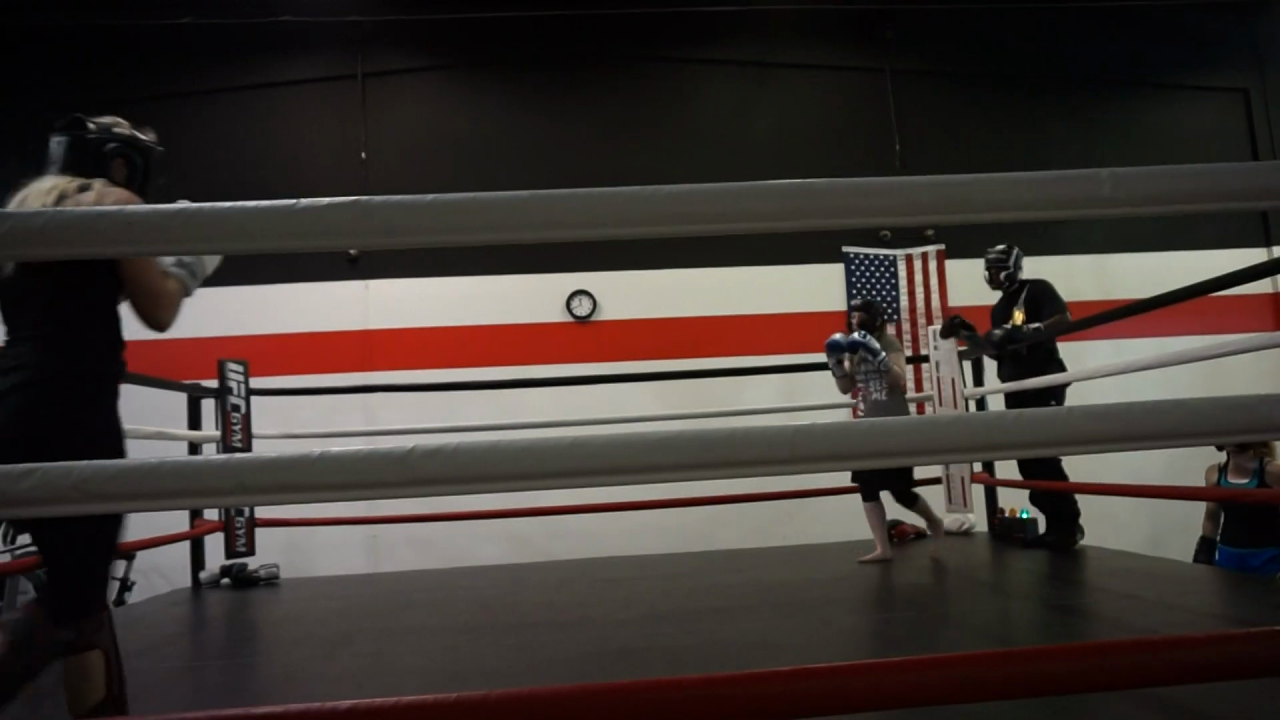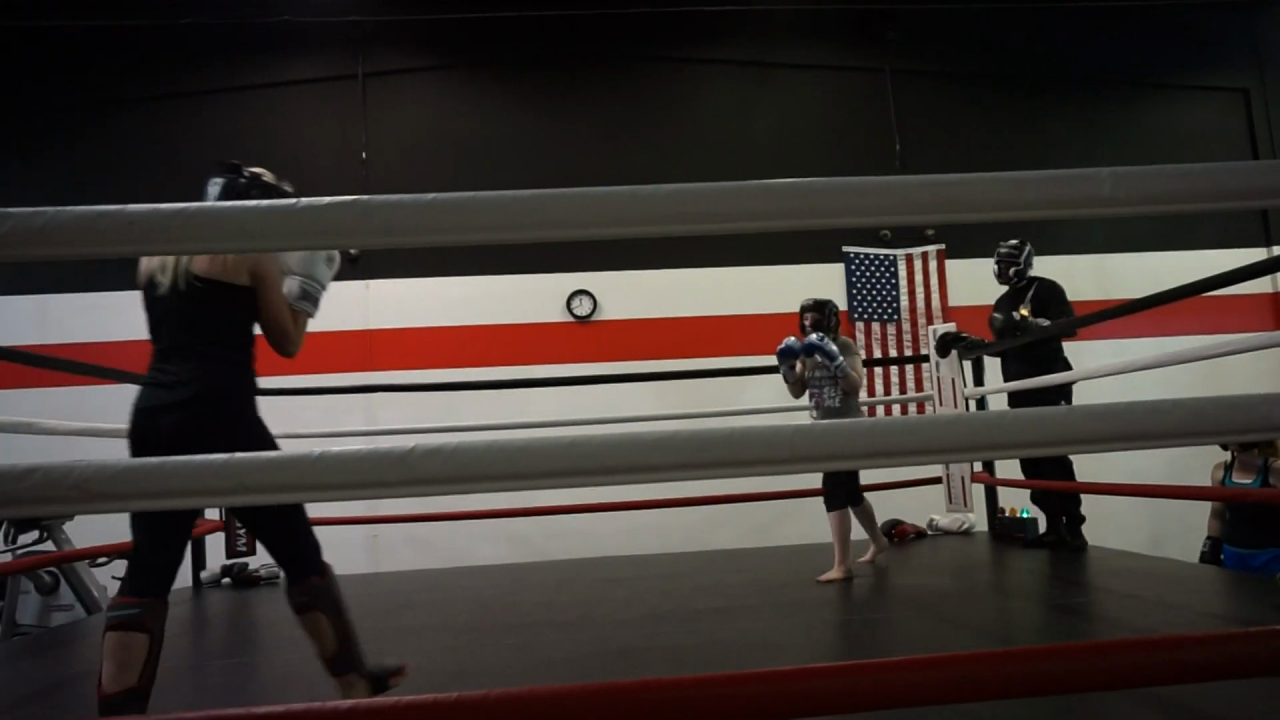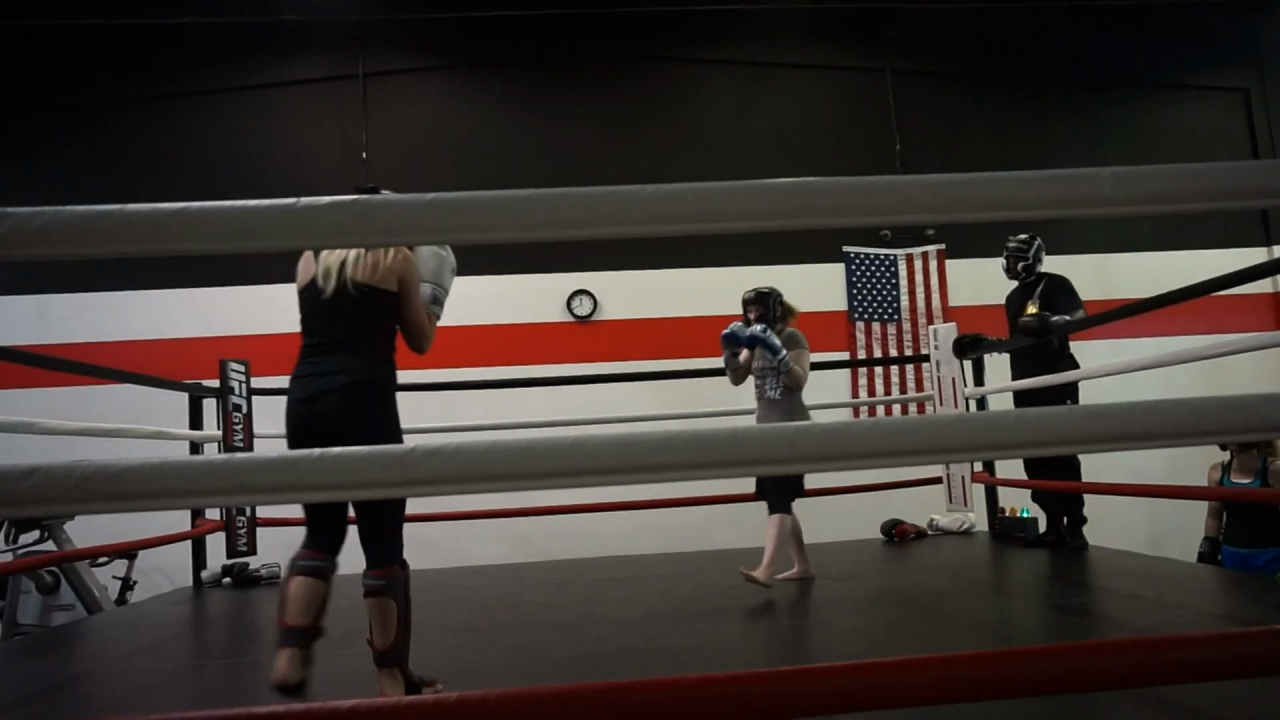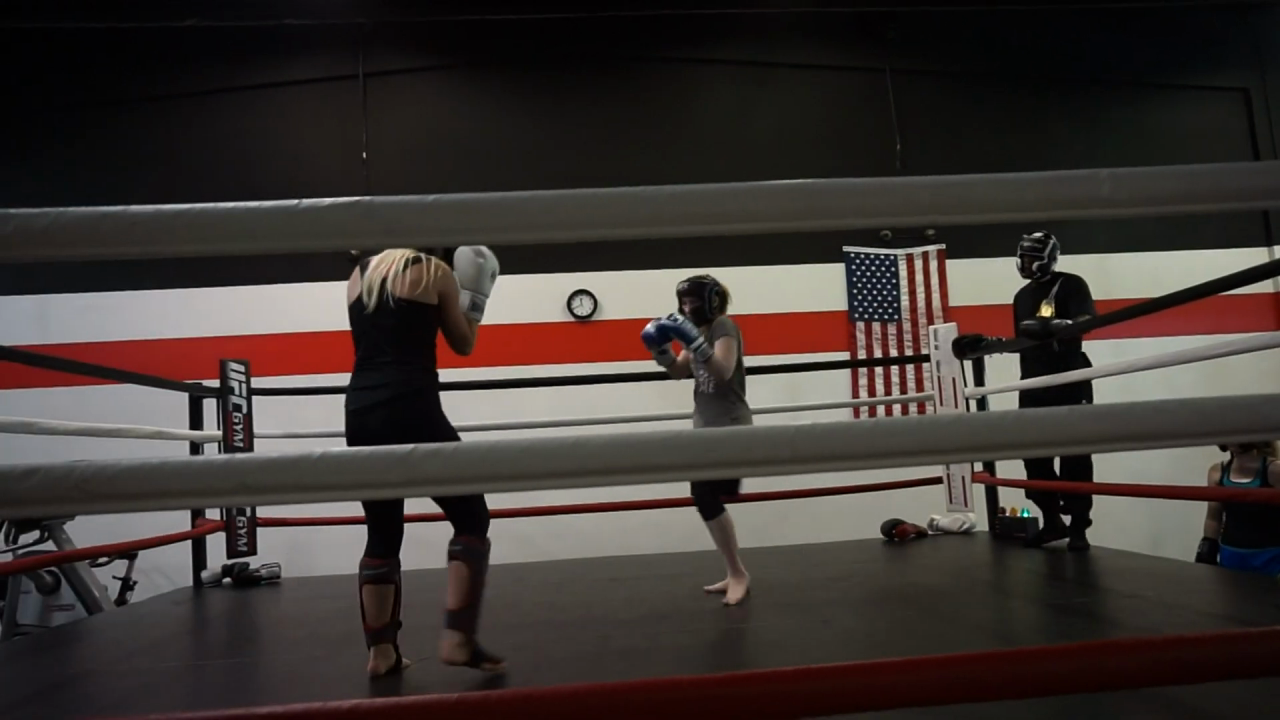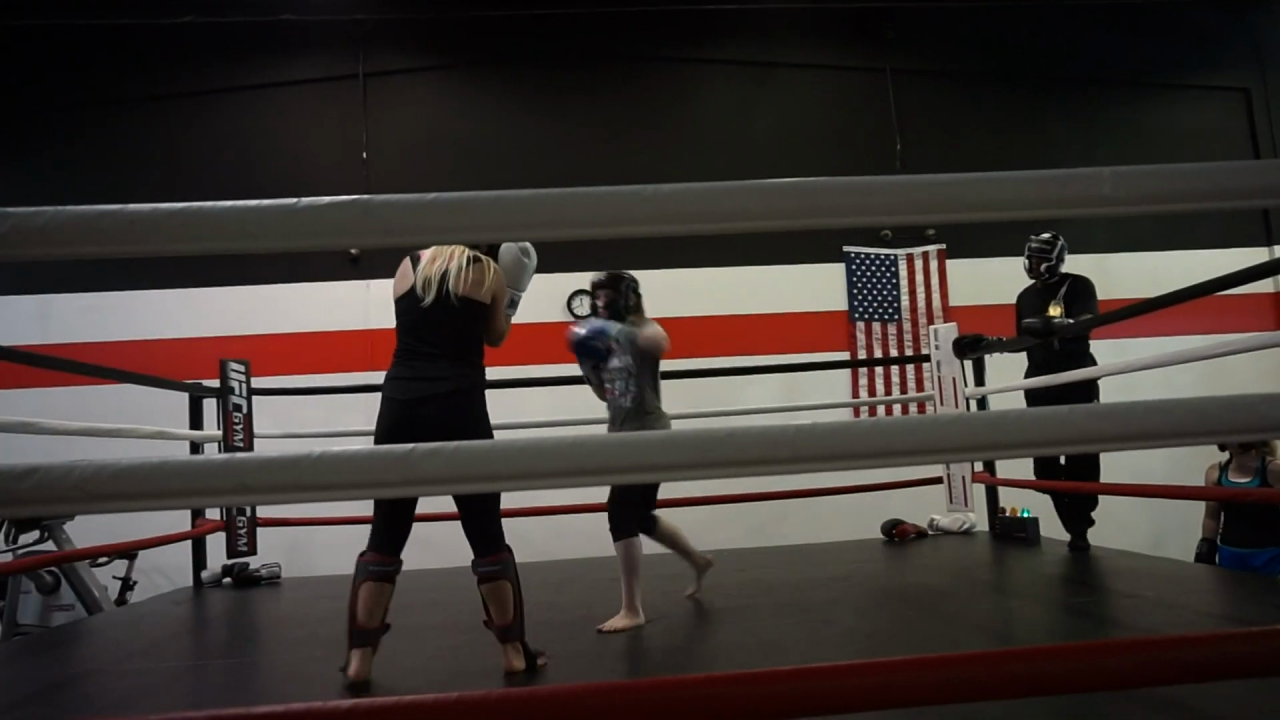
dt=0.4s
person 1, frame 1
right shoulder: (115, 202)
right elbow: (158, 313)
right wrist: (183, 266)
right hip: (72, 406)
left knee: (79, 580)
right knee: (76, 588)
person 1, frame 2
left shoulder: (156, 252)
right shoulder: (252, 246)
right elbow: (286, 342)
right wrist: (306, 284)
left hip: (153, 416)
right hip: (220, 415)
left knee: (147, 573)
right knee: (298, 554)
person 1, frame 3
left shoulder: (310, 256)
right shoulder: (398, 257)
right elbow: (418, 339)
right wrist: (432, 293)
left hip: (306, 399)
right hip: (367, 405)
left knee: (319, 537)
right knee: (382, 546)
left ankle: (290, 657)
right ankle: (391, 677)
person 1, frame 4
left shoulder: (360, 273)
right shoulder: (437, 272)
right elbow: (463, 344)
right wrist: (472, 301)
left hip: (361, 413)
right hip: (410, 409)
left knee: (382, 536)
right knee: (471, 521)
left ankle: (380, 651)
right ankle: (457, 639)
person 1, frame 5
left shoulder: (408, 266)
right shoulder: (490, 271)
right wrist: (510, 294)
left hip: (401, 405)
right hip: (458, 408)
left knee: (385, 537)
right knee: (487, 535)
left ankle: (359, 658)
right ankle: (514, 651)
person 2, frame 1
left shoulder: (1038, 290)
right shoulder: (999, 308)
left elbow: (1064, 320)
left wrist: (1020, 332)
left hip: (1045, 384)
right hip: (1016, 391)
left knee: (1045, 454)
right knee: (1028, 460)
left ankle: (1070, 522)
right ankle: (1053, 526)
person 2, frame 2
left shoulder: (1046, 290)
right shoulder: (1003, 302)
left elbow: (1069, 328)
left wrist: (1022, 323)
left hip: (1053, 386)
right hip: (1020, 391)
left knee: (1056, 456)
right knee: (1031, 461)
left ankle: (1072, 526)
right ankle: (1055, 526)
person 2, frame 3
left shoulder: (1055, 285)
right shoulder: (1013, 298)
left elbow: (1079, 318)
left wrist: (1049, 322)
left hip: (1057, 382)
right hip: (1026, 386)
left knee: (1061, 454)
right knee: (1036, 458)
left ankle: (1075, 527)
right ankle: (1055, 526)
person 2, frame 4
left shoulder: (1071, 285)
right shoulder: (1022, 296)
left elbow: (1086, 322)
left wrist: (1050, 325)
left hip: (1070, 382)
right hip: (1034, 385)
left knee: (1074, 457)
right knee: (1034, 456)
left ankle: (1078, 528)
right ankle: (1052, 521)
person 2, frame 5
left shoulder: (1078, 285)
right shoulder: (1025, 297)
left elbow: (1087, 321)
left wrist: (1052, 324)
left hip: (1077, 382)
right hip: (1040, 383)
left knee: (1081, 457)
right knee: (1045, 455)
left ankle: (1080, 527)
right ankle: (1069, 517)
person 3, frame 1
left shoulder: (890, 342)
right shoulder: (853, 348)
left elbow: (899, 380)
right elbow: (846, 388)
left wrist: (877, 354)
right wrist: (835, 361)
left knee: (900, 489)
right knee: (866, 486)
left ankle: (935, 524)
right ankle: (883, 548)
person 3, frame 2
left shoulder: (845, 346)
right shoulder: (808, 350)
left elbow: (855, 386)
right elbow: (796, 392)
left wrist: (833, 358)
right wrist: (787, 366)
left knee: (834, 490)
right knee: (848, 491)
left ankle: (841, 565)
right ankle: (877, 541)
person 3, frame 3
left shoulder: (792, 338)
right shoulder: (755, 342)
left elbow: (798, 380)
right elbow: (736, 378)
left wrist: (775, 349)
right wrist: (731, 350)
right hip: (766, 428)
left knee: (777, 496)
right knee: (777, 497)
left ankle: (765, 569)
right ankle: (802, 565)
person 3, frame 4
left shoulder: (725, 327)
right shoulder: (700, 330)
left elbow: (722, 371)
right elbow: (682, 370)
left wrist: (693, 338)
right wrist: (661, 348)
left hip: (728, 425)
right hip: (707, 426)
left knee: (709, 498)
right knee: (705, 499)
left ankle: (737, 576)
right ankle: (736, 574)
person 3, frame 5
left shoulder: (639, 332)
right shoulder: (608, 341)
left elbow: (660, 343)
right elbow: (606, 394)
left wrist: (610, 330)
right wrist: (588, 361)
right hip: (623, 437)
left knee: (620, 512)
right knee: (637, 514)
left ankle: (631, 610)
right ankle: (697, 560)
